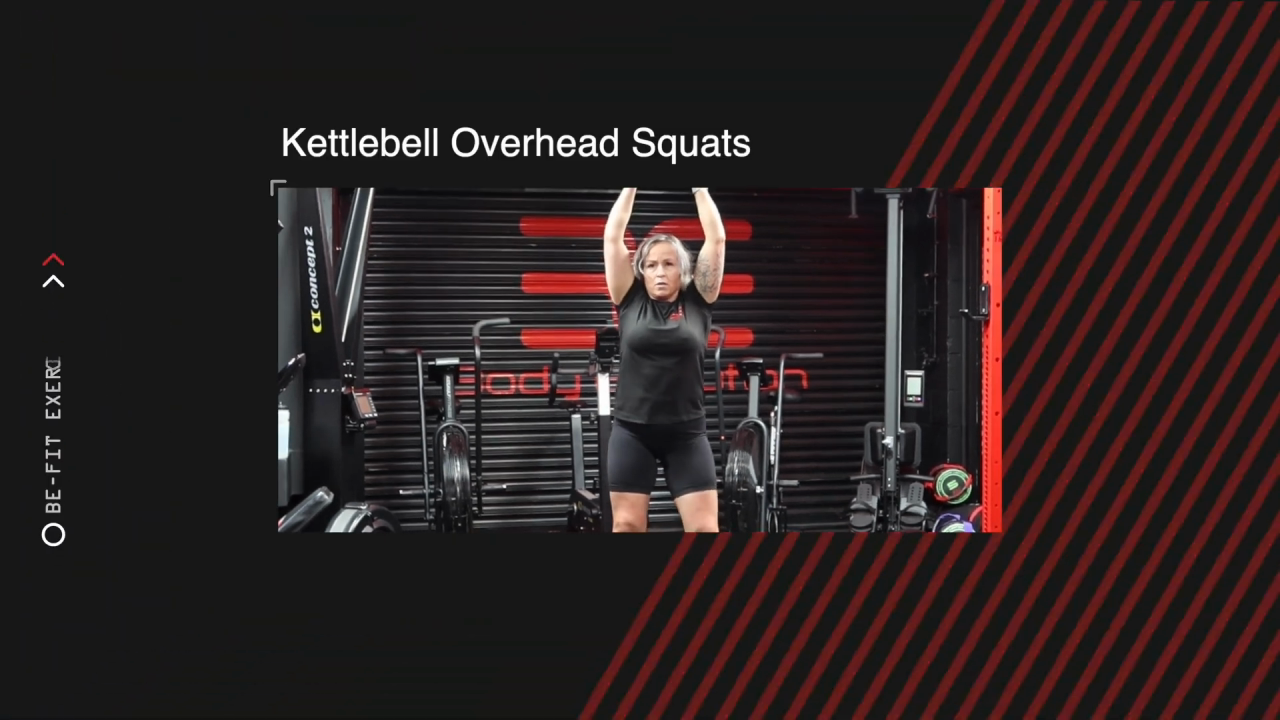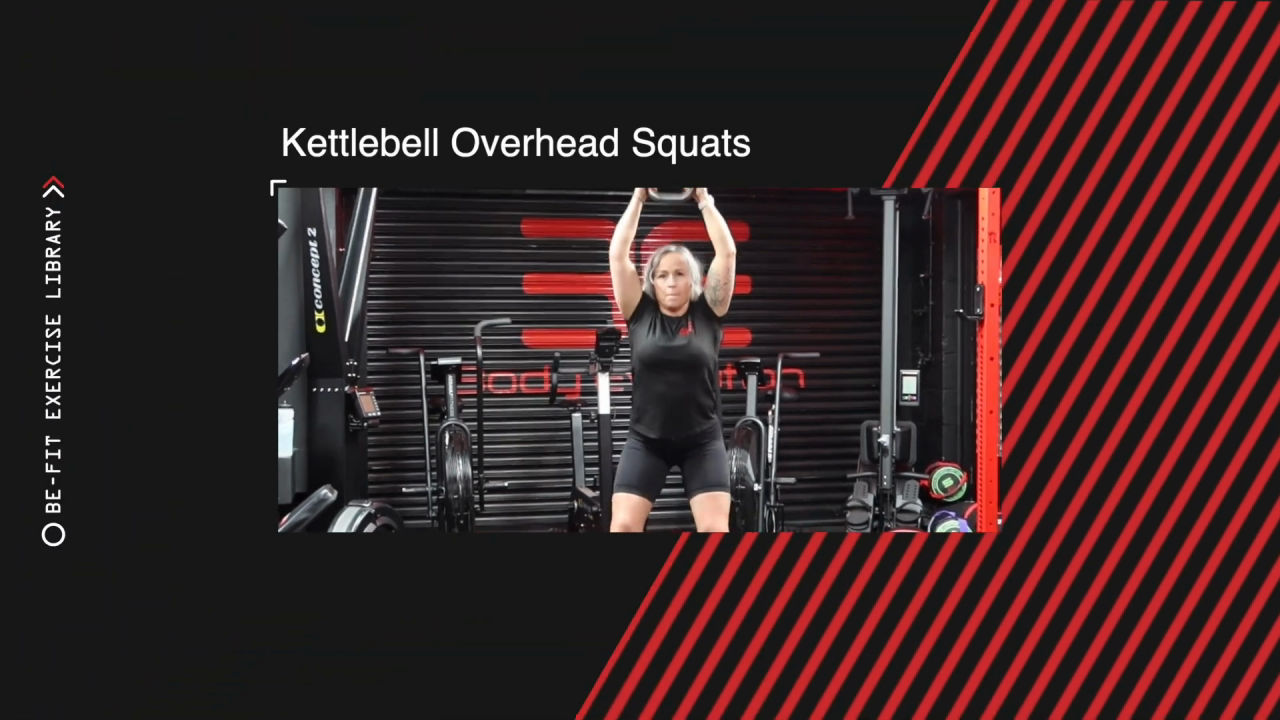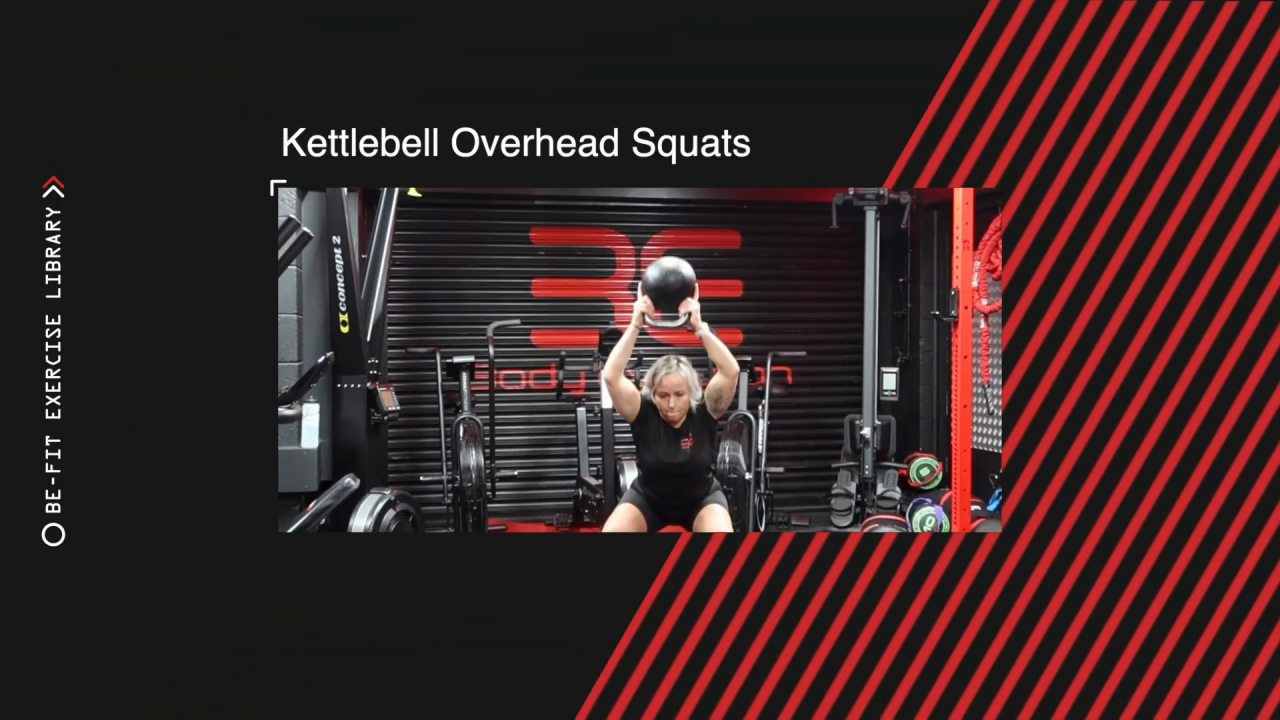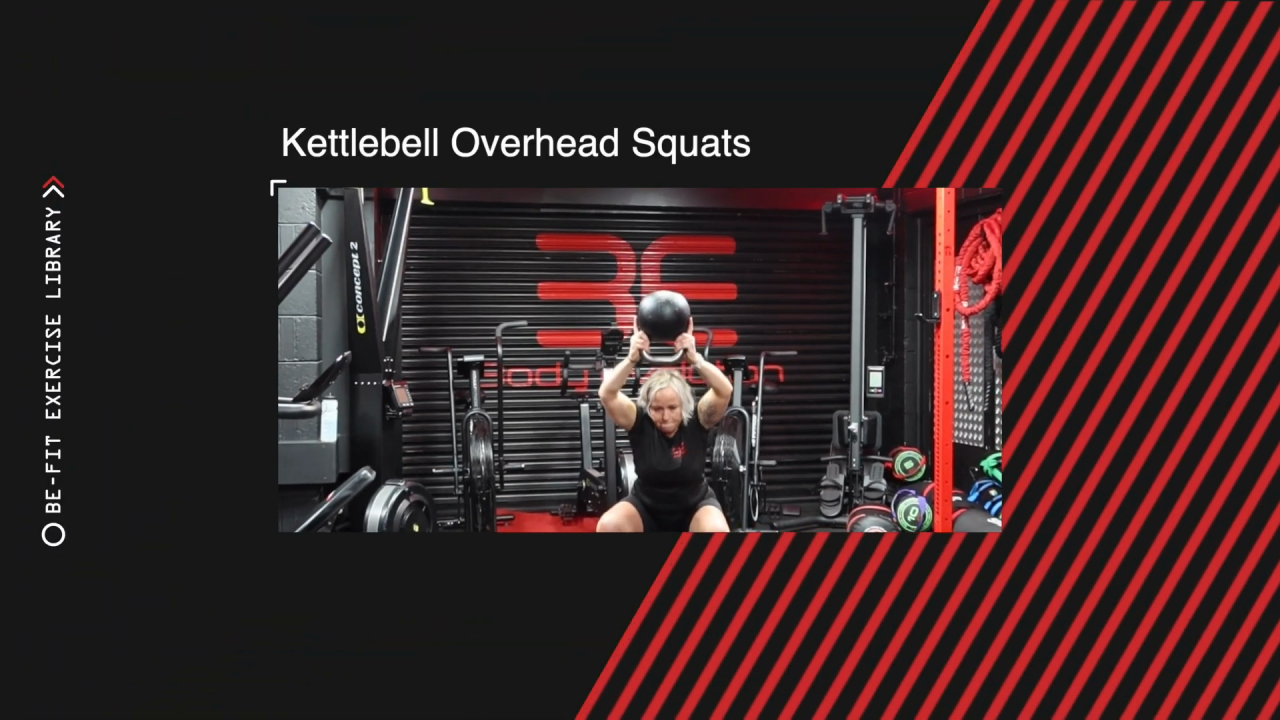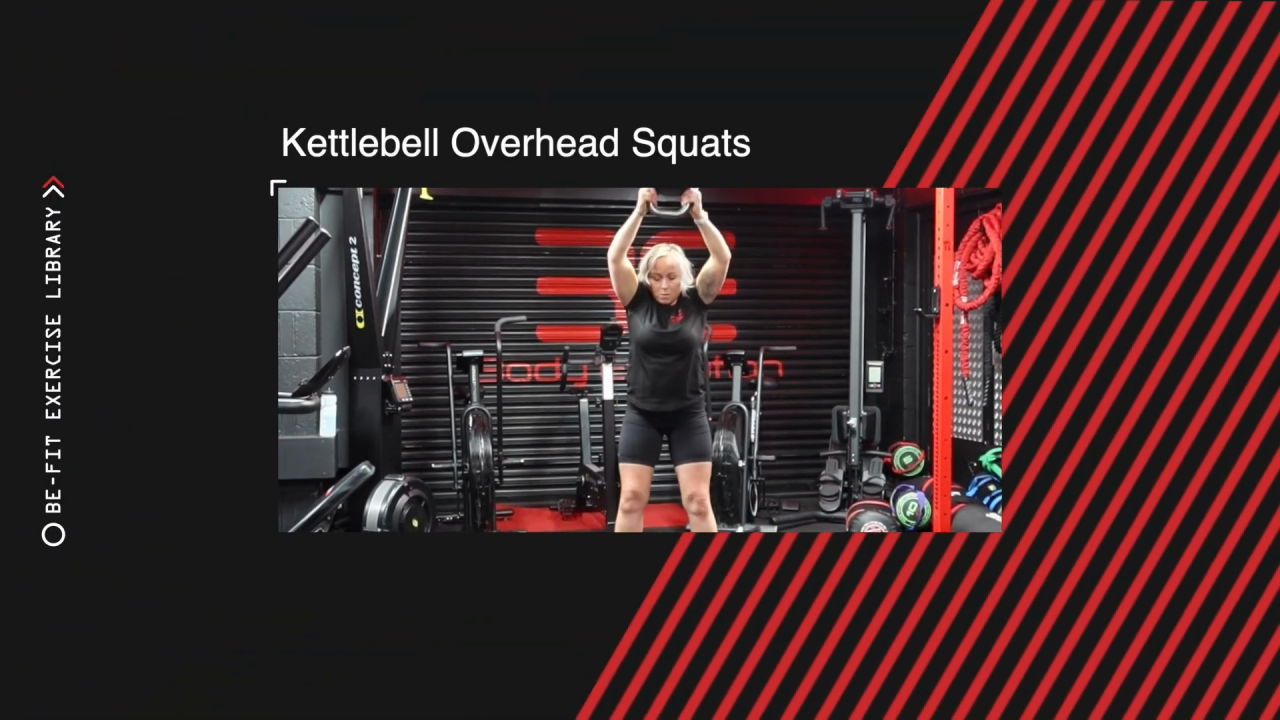
dt=0.7s
person 1, frame 1
left shoulder: (698, 301)
right shoulder: (630, 301)
left elbow: (716, 239)
right elbow: (612, 237)
left wrist: (698, 186)
right wrist: (631, 185)
left hip: (687, 433)
right hip: (633, 432)
left knee: (705, 529)
right knee: (627, 528)
person 1, frame 2
left shoulder: (707, 313)
right shoulder: (640, 314)
left elbow: (727, 253)
right elbow: (618, 253)
left wrist: (703, 198)
right wrist: (639, 196)
left hip: (701, 442)
right hip: (646, 440)
left knee: (715, 534)
right knee: (623, 528)
person 1, frame 3
left shoulder: (705, 411)
right shoulder: (642, 412)
left elbow: (730, 371)
right elbow: (611, 376)
left wrist: (699, 327)
right wrist: (636, 324)
left hip: (700, 499)
right hip: (649, 499)
right knee: (612, 533)
person 1, frame 4
left shoulder: (697, 421)
right shoulder: (639, 421)
left elbow: (725, 391)
right elbow: (607, 394)
left hip: (694, 504)
right hip: (648, 504)
left knee: (718, 533)
right knee: (608, 526)
person 1, frame 5
left shoulder: (696, 300)
right shoulder: (637, 300)
left elbow: (722, 257)
right elbow: (615, 256)
left wrist: (698, 213)
right wrist: (640, 209)
left hip: (688, 415)
right hip: (642, 414)
left knee: (698, 502)
right knee: (631, 500)
